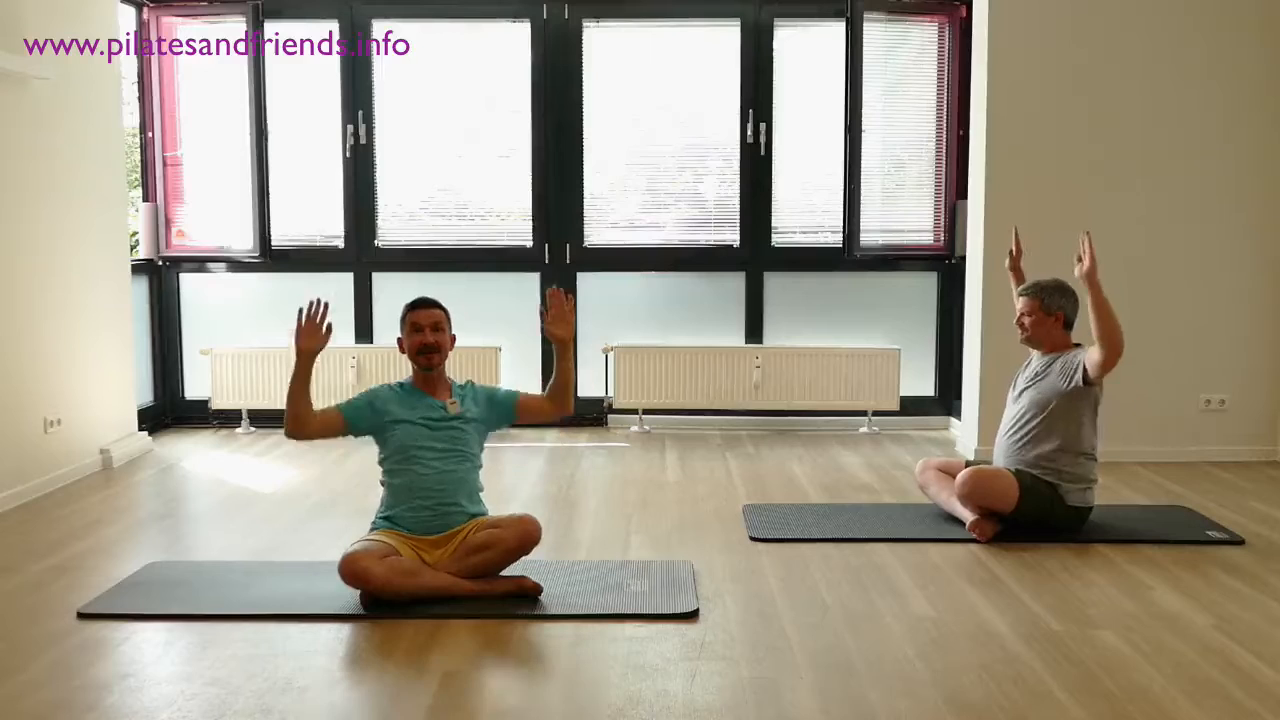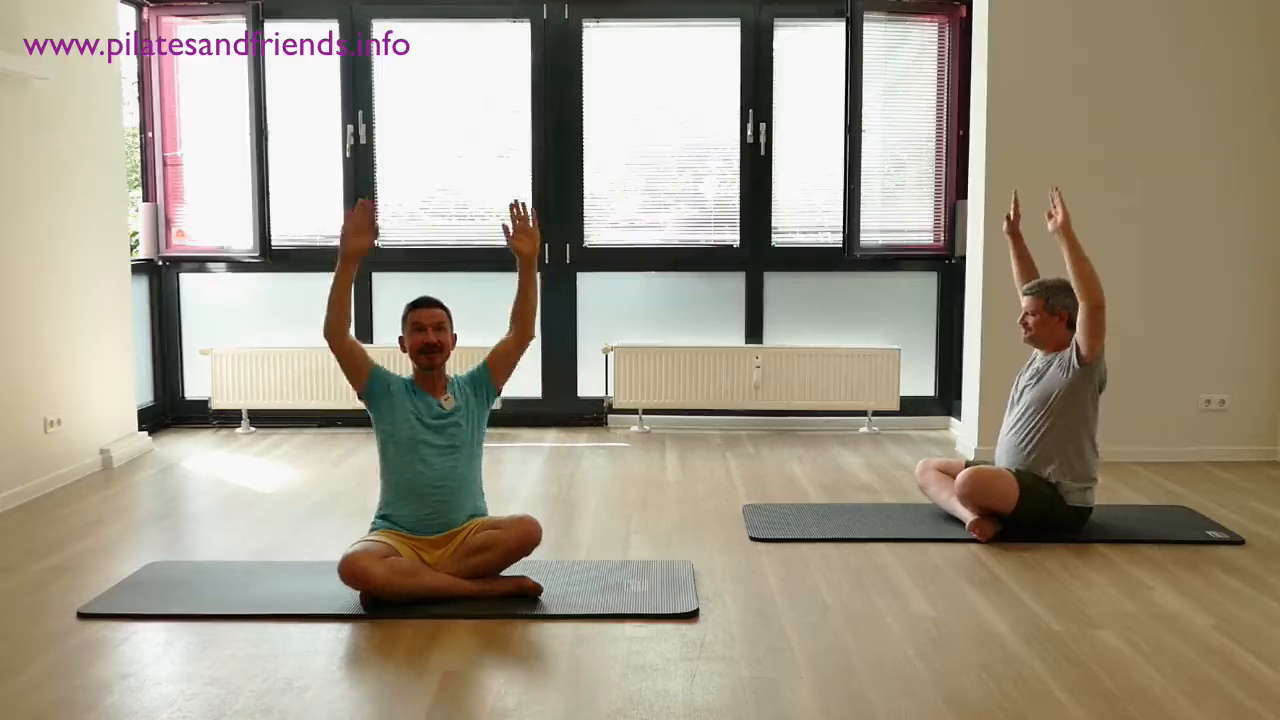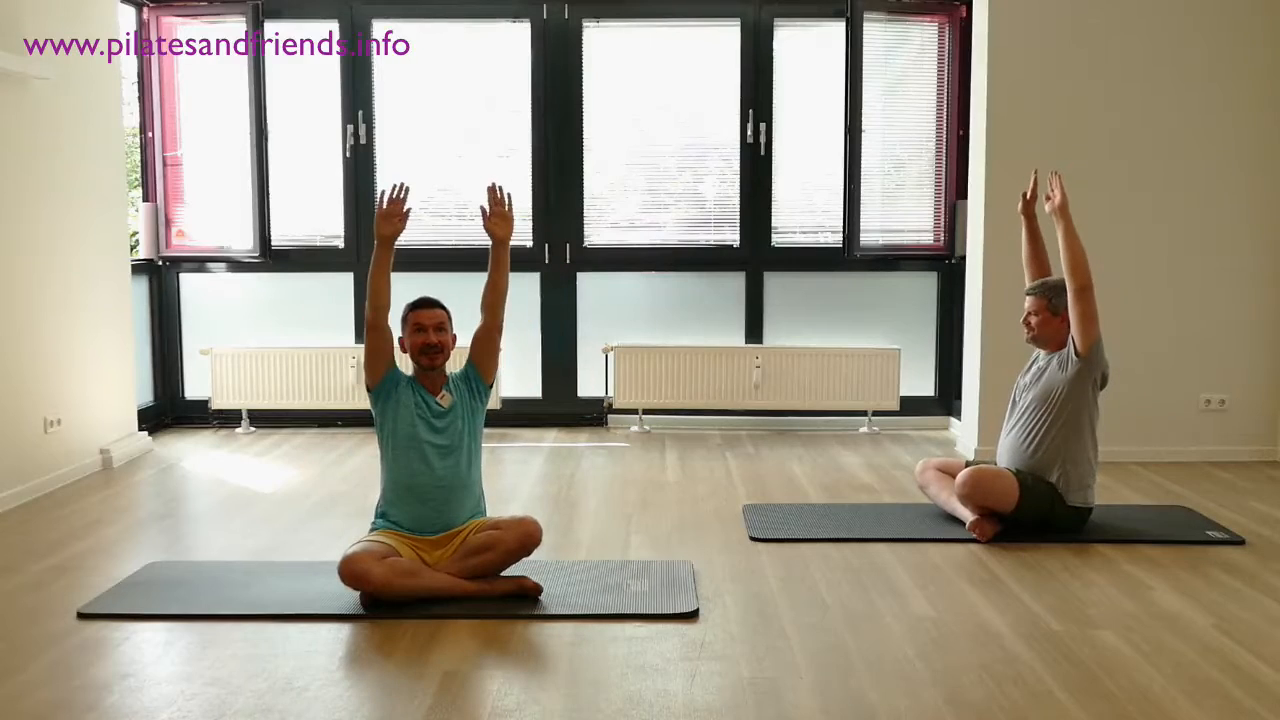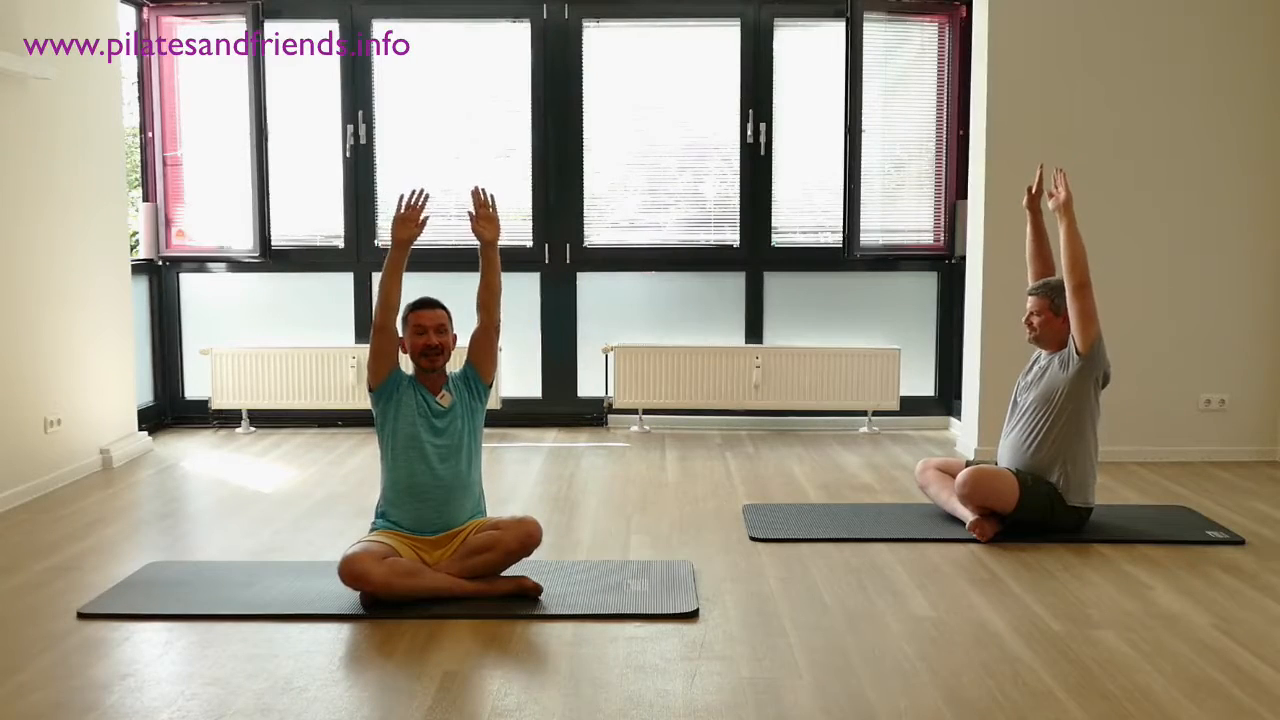
dt=0.4s
person 1, frame 1
left shoulder: (480, 399)
right shoulder: (380, 402)
left elbow: (556, 408)
right elbow: (300, 429)
left wrist: (561, 345)
right wrist: (305, 359)
left hip: (467, 534)
right hip: (399, 537)
left knee: (526, 530)
right knee: (355, 566)
left ankle: (401, 583)
right ankle: (492, 587)
person 1, frame 2
left shoulder: (475, 391)
right shoulder: (387, 393)
left elbow: (522, 332)
right elbow: (335, 335)
left wrist: (526, 261)
right wrist: (348, 259)
left hip: (467, 533)
right hip: (398, 537)
left knee: (526, 531)
right knee: (354, 567)
left ankle: (406, 581)
right ankle: (492, 586)
person 1, frame 3
left shoulder: (471, 390)
right shoulder: (390, 392)
left elbow: (493, 320)
right elbow: (375, 320)
left wrist: (501, 244)
right wrist: (383, 243)
left hip: (466, 533)
right hip: (398, 537)
left knee: (527, 531)
right knee: (354, 567)
left ankle: (404, 583)
right ankle: (494, 586)
person 1, frame 4
left shoulder: (470, 389)
right shoulder: (392, 392)
left elbow: (490, 322)
right elbow: (382, 322)
left wrist: (489, 246)
right wrist: (399, 247)
left hip: (466, 533)
right hip: (398, 537)
left knee: (527, 532)
right knee: (354, 568)
left ankle: (405, 583)
right ankle: (495, 587)
person 2, frame 1
left shoulder: (1075, 365)
right shoulder: (1039, 357)
left elbow: (1111, 352)
right elbow: (1029, 320)
left wrist: (1090, 283)
right wrist: (1015, 272)
left hip: (1058, 500)
right hip: (1014, 479)
left knee: (970, 482)
right knee: (927, 469)
left ankle: (986, 515)
right ankle: (978, 517)
person 2, frame 2
left shoulder: (1079, 364)
right shoulder: (1042, 353)
left elbow: (1094, 304)
right elbow: (1032, 289)
left wrist: (1064, 235)
right wrist: (1013, 236)
left hip: (1059, 501)
right hip: (1016, 479)
left knee: (970, 482)
right knee: (927, 469)
left ankle: (985, 514)
right ankle: (978, 516)
person 2, frame 3
left shoulder: (1081, 361)
right shoulder: (1044, 352)
left elbow: (1080, 288)
right elbow: (1038, 280)
left wrist: (1062, 217)
right wrist: (1028, 218)
left hip: (1059, 501)
right hip: (1017, 480)
left knee: (970, 481)
right knee: (927, 469)
left ankle: (989, 514)
right ankle: (980, 515)
person 2, frame 4
left shoulder: (1082, 360)
right shoulder: (1045, 351)
left elbow: (1077, 286)
right elbow: (1041, 279)
left wrist: (1065, 214)
right wrist: (1033, 214)
left hip: (1059, 502)
right hip: (1017, 479)
left knee: (970, 481)
right knee: (928, 469)
left ankle: (990, 515)
right ankle: (980, 515)
